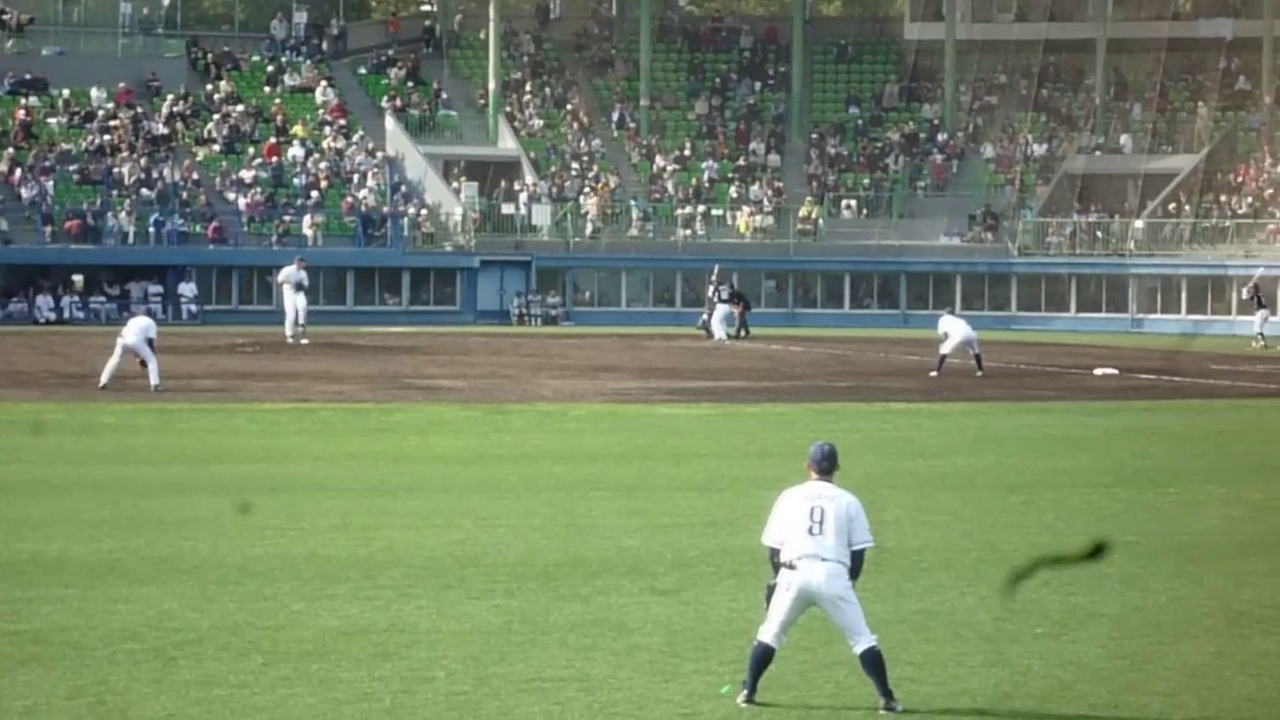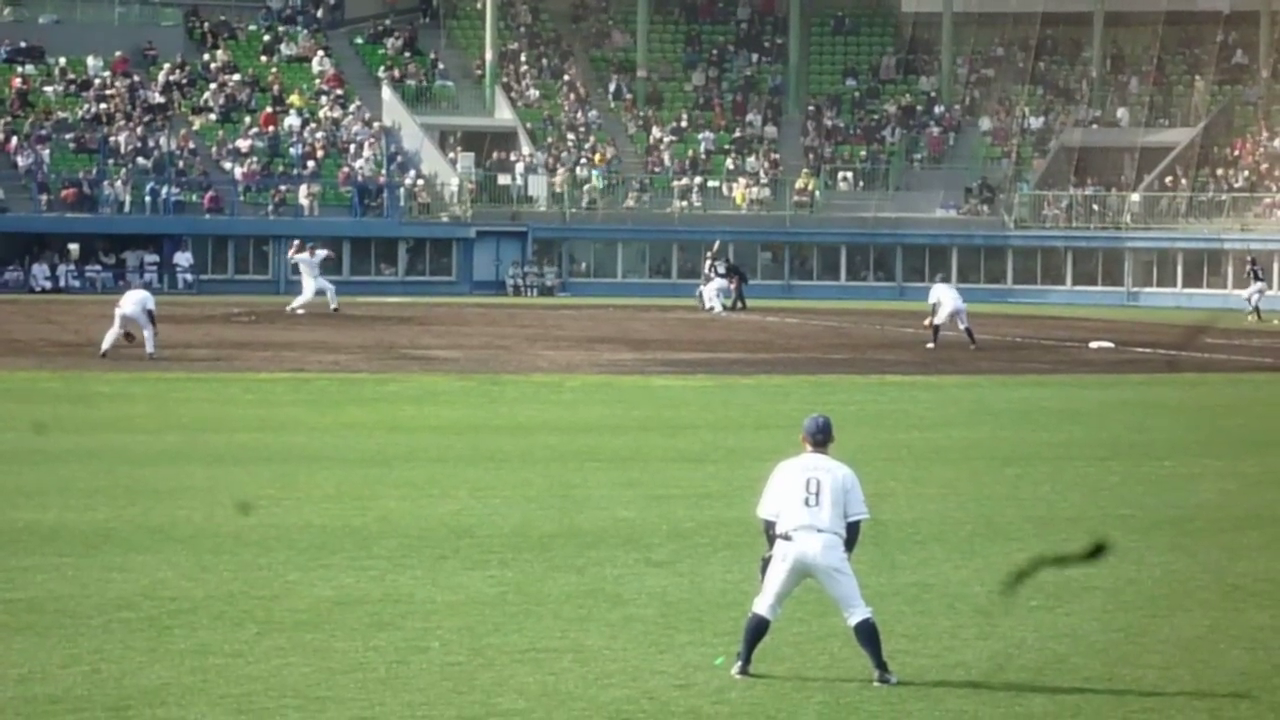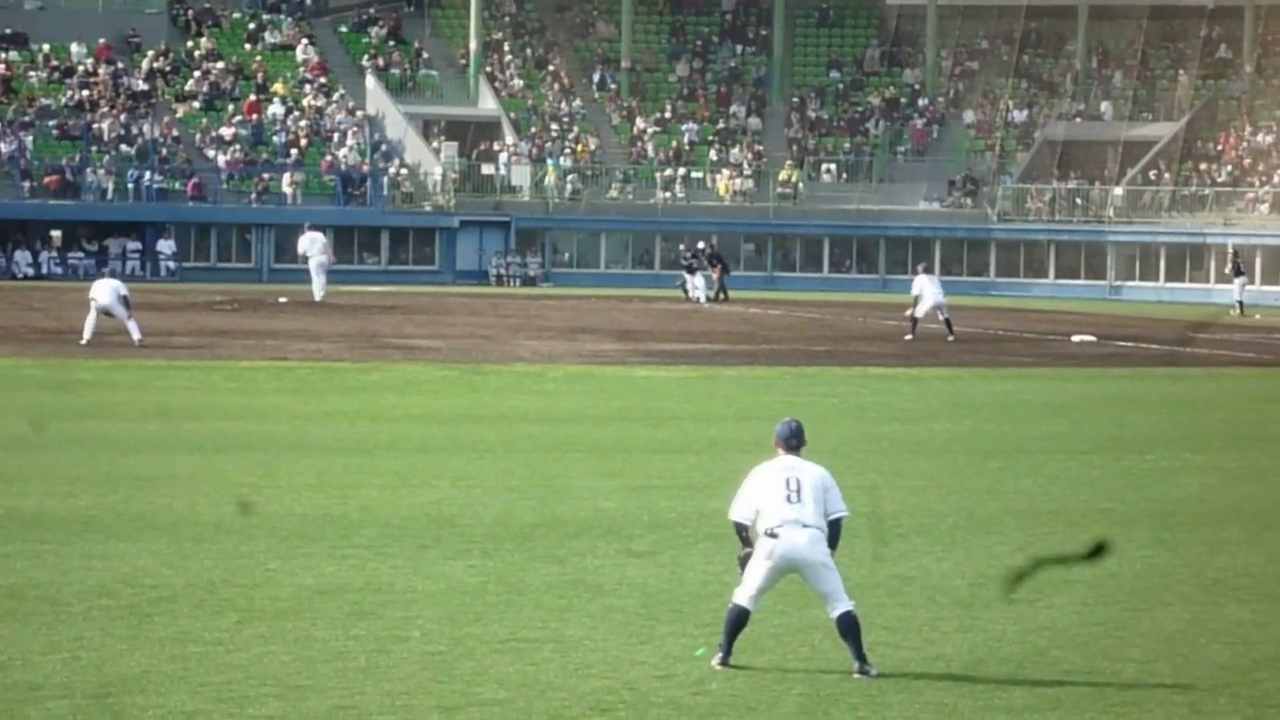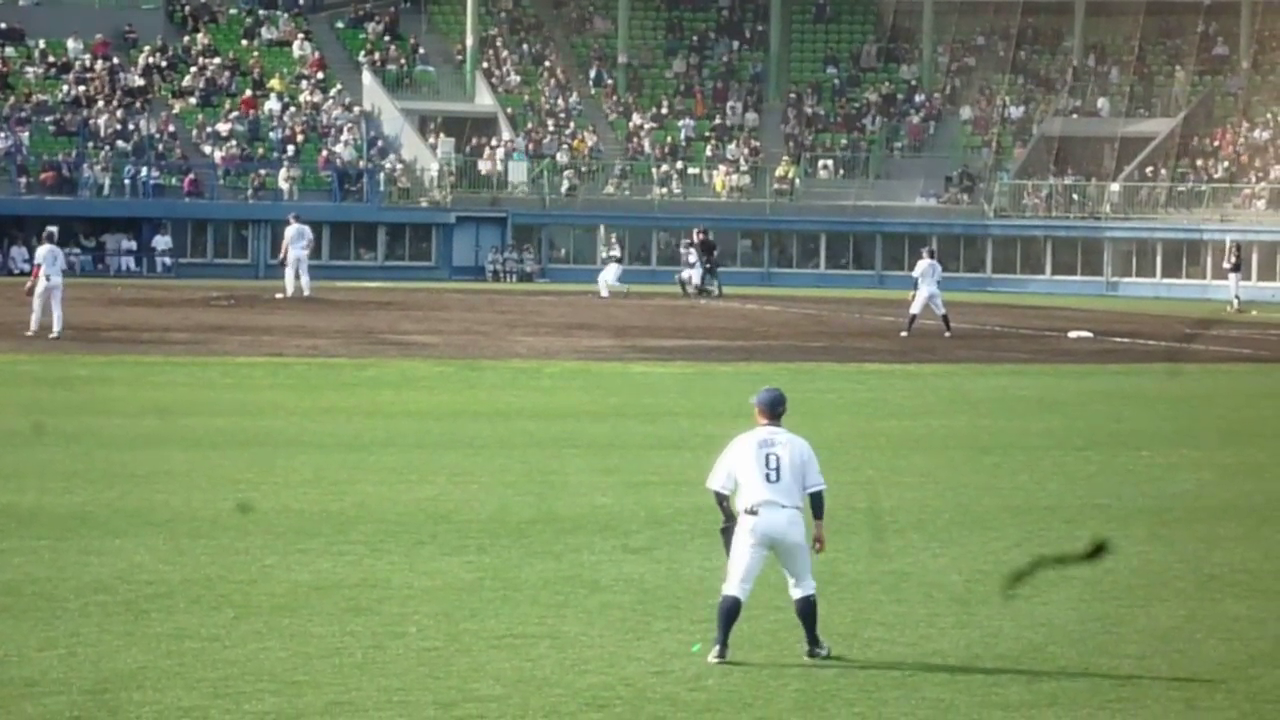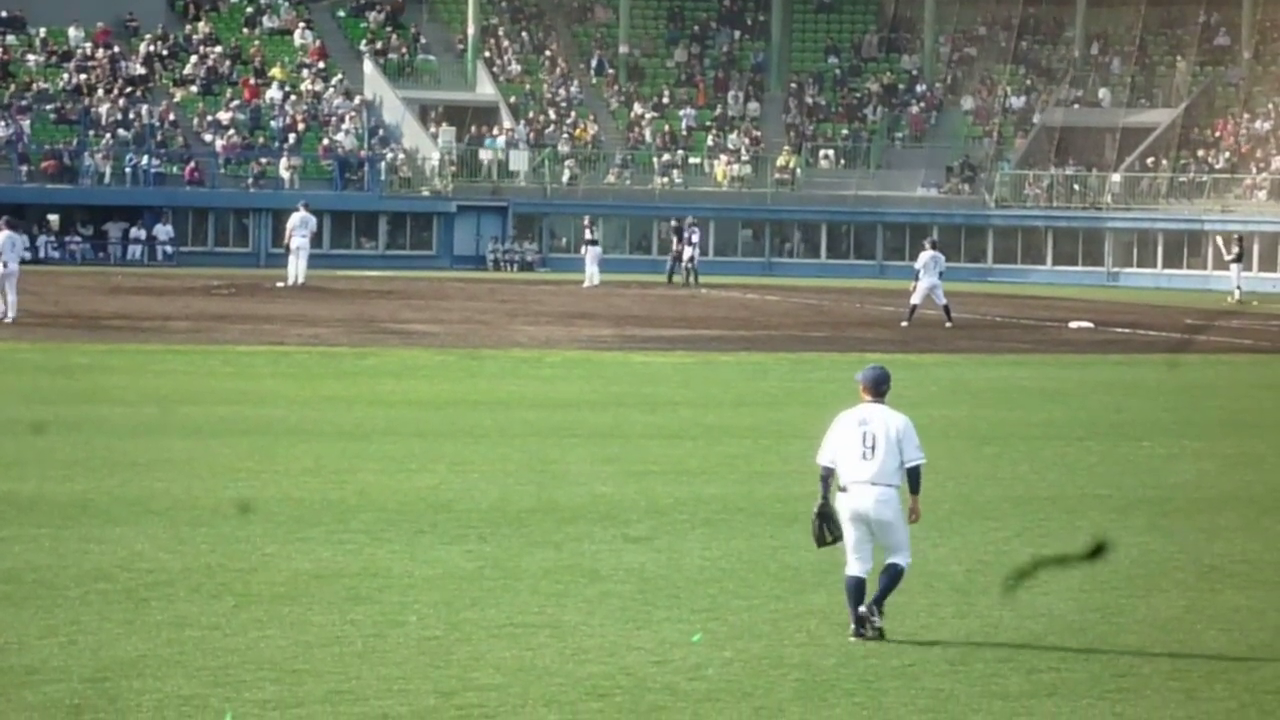
dt=1s
person 1, frame 1
left shoulder: (789, 496)
right shoulder: (848, 501)
left elbow: (773, 546)
right elbow: (858, 551)
left wrist: (779, 577)
right wrist: (850, 582)
left hip: (795, 574)
right hip: (833, 576)
left knee: (770, 634)
right knee: (862, 639)
left ankle: (748, 692)
right ankle: (886, 698)
person 1, frame 2
left shoulder: (785, 468)
right shoulder: (843, 472)
left elbow: (768, 518)
right elbow: (854, 522)
left wrist: (773, 550)
right wrist: (845, 552)
left hip: (790, 546)
right hip: (828, 547)
left knee: (765, 605)
right knee: (856, 610)
left ankle: (742, 663)
right ankle: (880, 670)
person 1, frame 3
left shoulder: (760, 473)
right shoulder: (819, 473)
left elbow: (739, 521)
right elbow: (835, 518)
left wrist: (747, 547)
right wrist: (829, 552)
left hip: (774, 542)
right hip: (812, 542)
left knee: (745, 598)
right knee: (839, 603)
left ankle: (723, 654)
right ankle: (860, 661)
person 1, frame 4
left shoulder: (741, 443)
right shoulder: (799, 445)
left elbow: (719, 488)
right elbow: (815, 491)
left wrist: (729, 516)
right wrist: (819, 527)
left hip: (754, 521)
right hip: (790, 521)
left knee: (735, 586)
right knee: (802, 584)
left ankle: (720, 646)
right ankle: (813, 644)
person 1, frame 5
left shoulder: (844, 419)
right shoulder: (898, 421)
left elbow: (826, 465)
right elbow: (913, 465)
left wrist: (824, 498)
right wrist: (914, 500)
left hip: (849, 498)
right hip: (883, 497)
left knee: (856, 562)
right knee: (898, 556)
left ankle: (858, 624)
right ankle: (873, 606)
